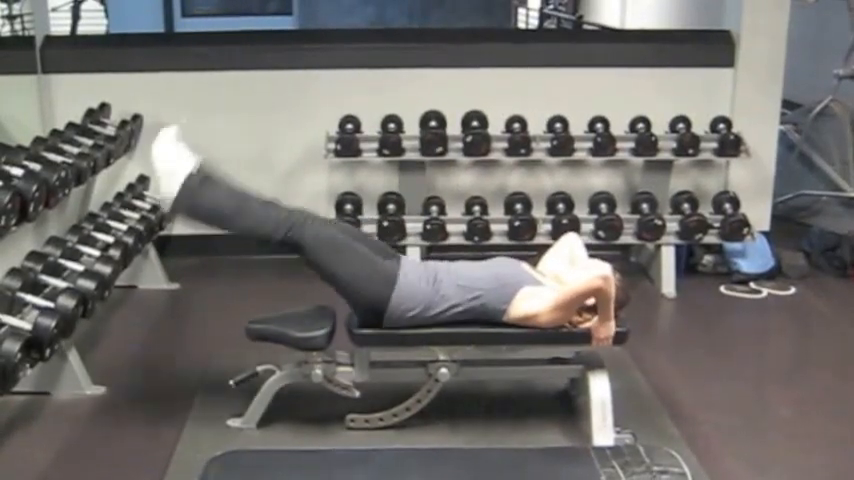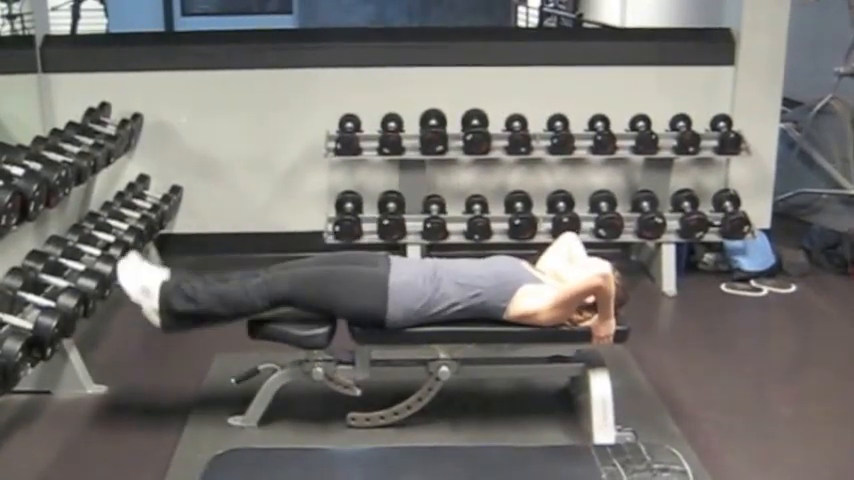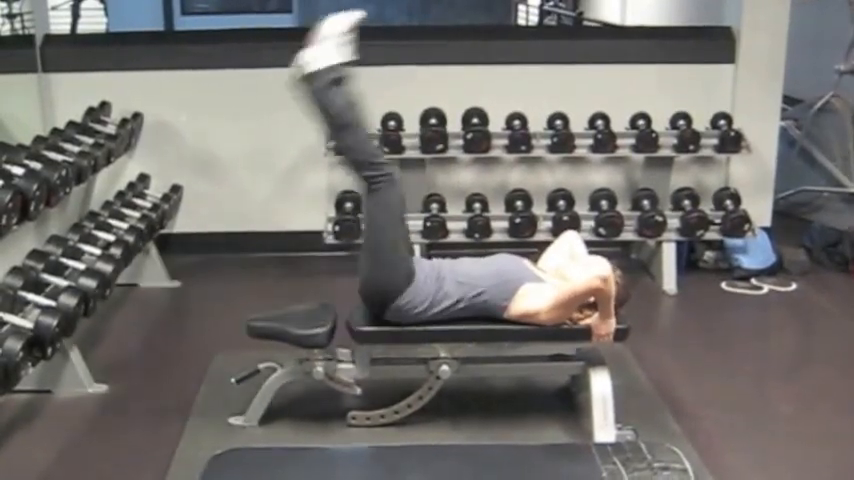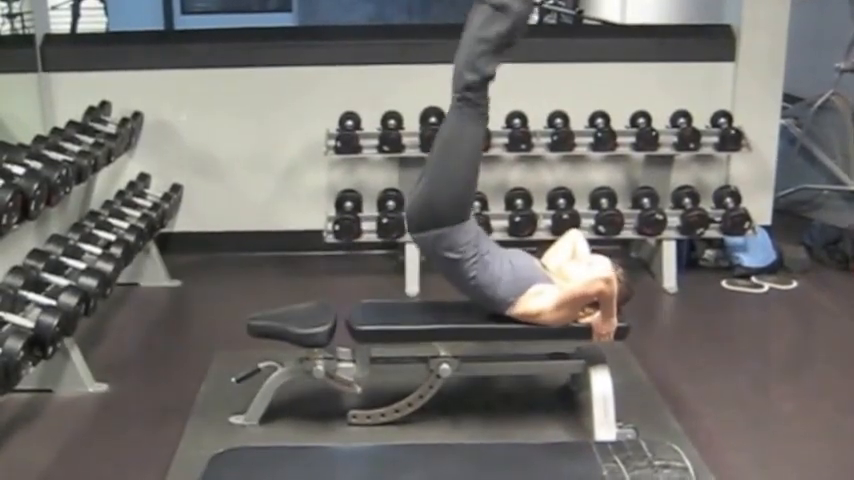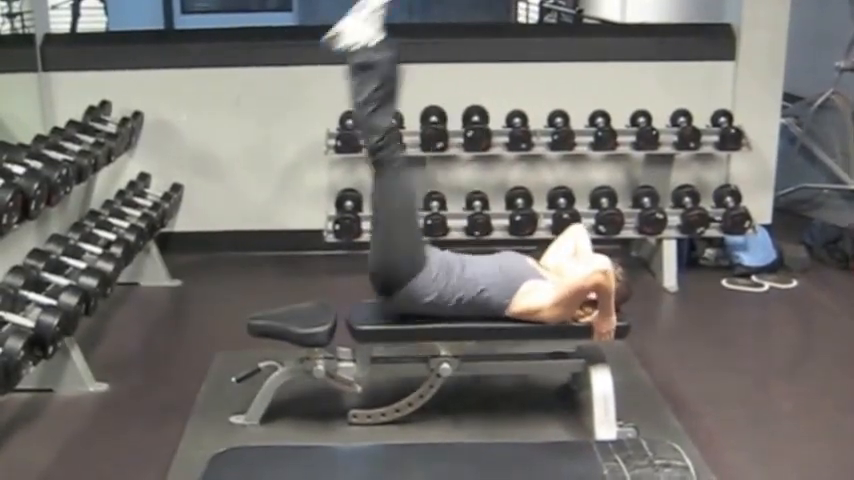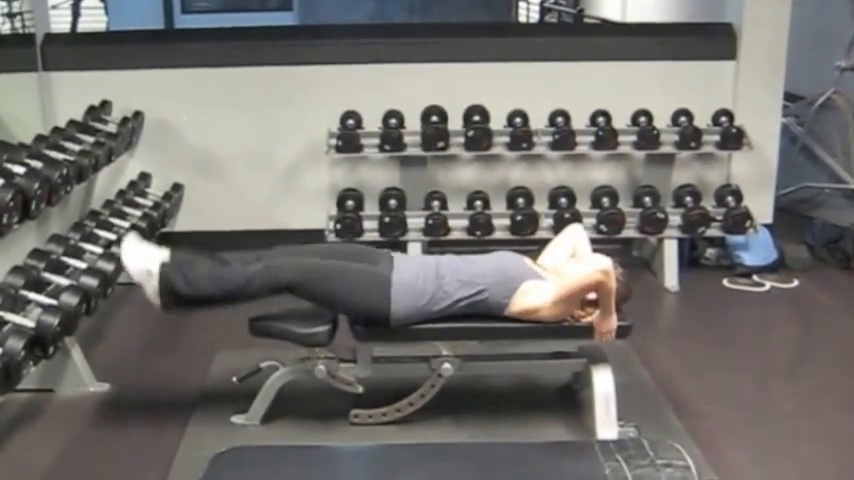
dt=0.5s
person 1, frame 1
left shoulder: (547, 310)
right shoulder: (544, 278)
left elbow: (602, 280)
right elbow: (570, 242)
left wrist: (605, 319)
left hip: (398, 296)
right hip: (406, 275)
left knee: (299, 228)
right knee: (320, 227)
left ankle: (188, 190)
right ankle: (192, 186)
person 1, frame 2
left shoulder: (545, 306)
right shoulder: (542, 279)
left elbow: (599, 274)
right elbow: (568, 238)
left wrist: (605, 320)
right wrist: (592, 266)
left hip: (398, 299)
right hip: (403, 272)
left knee: (281, 284)
right knee: (293, 270)
left ankle: (169, 300)
right ankle: (174, 295)
person 1, frame 3
left shoulder: (546, 306)
right shoulder: (544, 282)
left elbow: (599, 275)
right elbow: (572, 237)
left wrist: (606, 320)
left hip: (402, 296)
right hip: (413, 288)
left knee: (383, 180)
left ankle: (325, 72)
right ankle: (325, 72)
person 1, frame 4
left shoulder: (550, 307)
right shoulder: (549, 279)
left elbow: (601, 280)
right elbow: (573, 234)
left wrist: (607, 318)
left hip: (439, 225)
right hip: (444, 228)
person 1, frame 5
left shoulder: (552, 304)
right shoulder: (555, 275)
left elbow: (599, 271)
right elbow: (578, 230)
left hip: (416, 281)
right hip: (429, 274)
left knee: (389, 156)
left ankle: (365, 48)
person 1, frame 6
left shoulder: (547, 303)
right shoulder: (545, 276)
left elbow: (600, 272)
right elbow: (574, 230)
left wrist: (606, 317)
right wrist: (590, 261)
left hip: (400, 297)
right hip: (405, 271)
left knee: (284, 272)
right knee: (296, 255)
left ankle: (166, 278)
right ankle: (171, 271)
